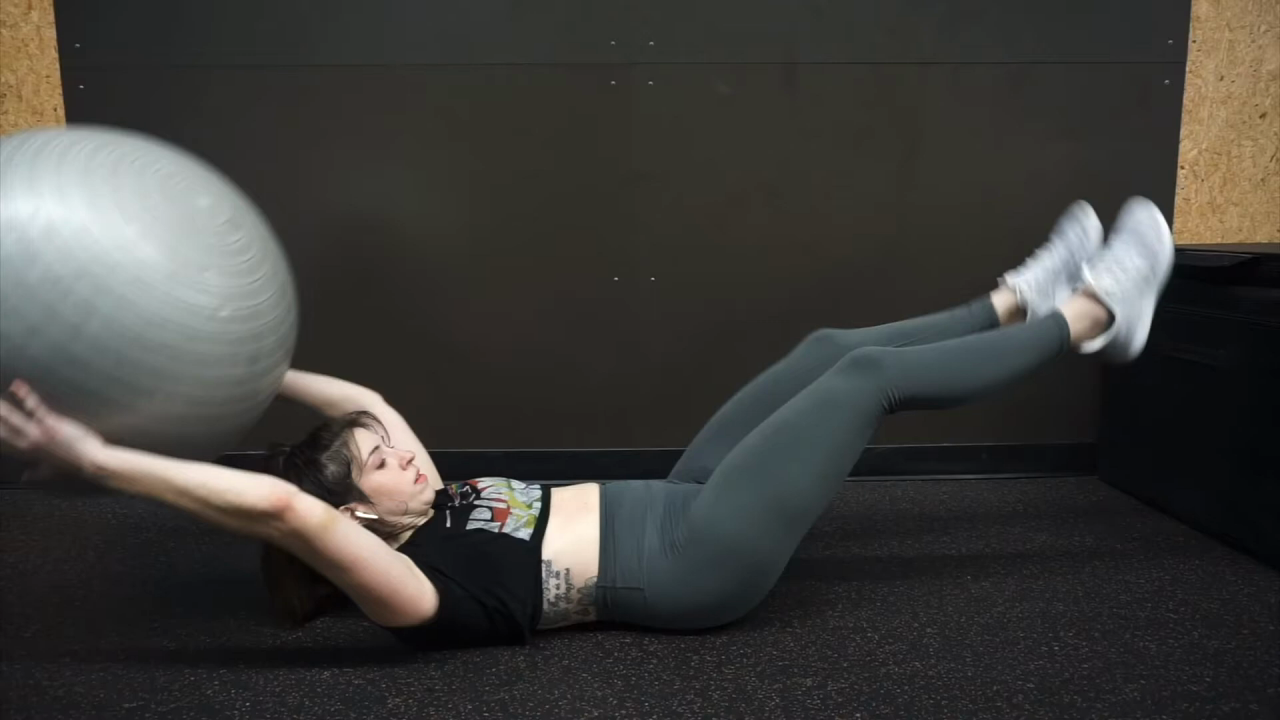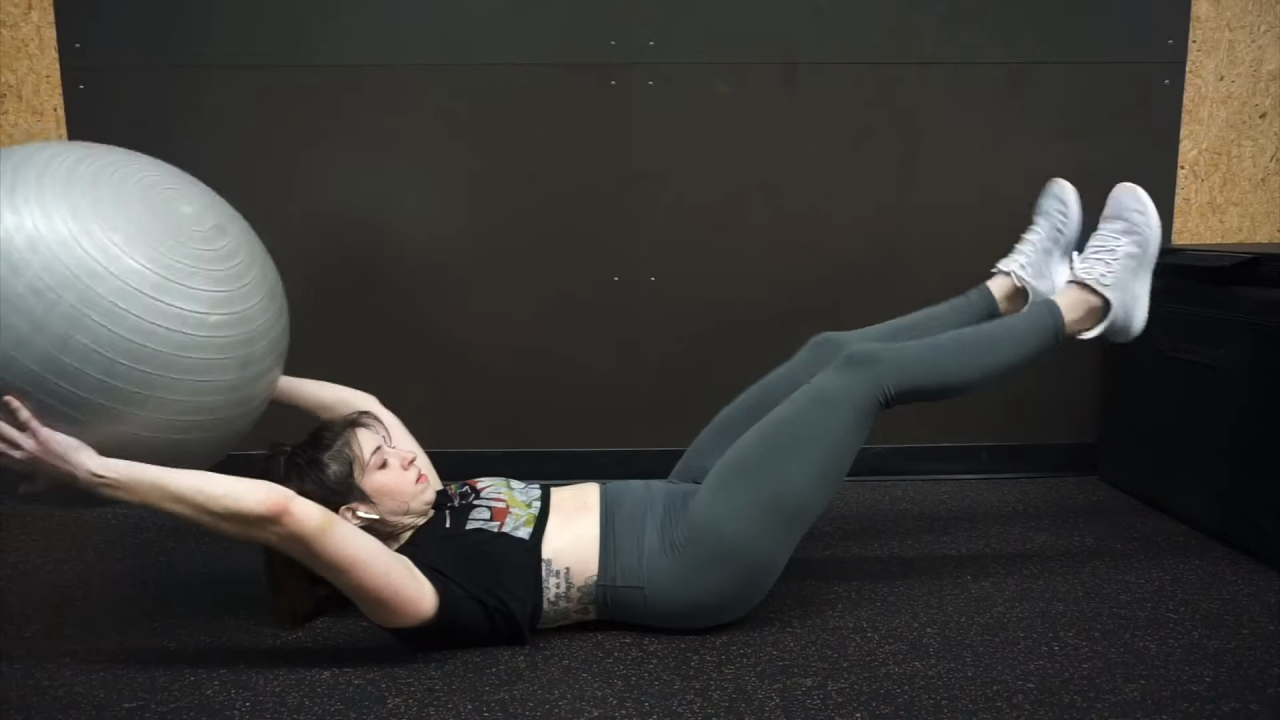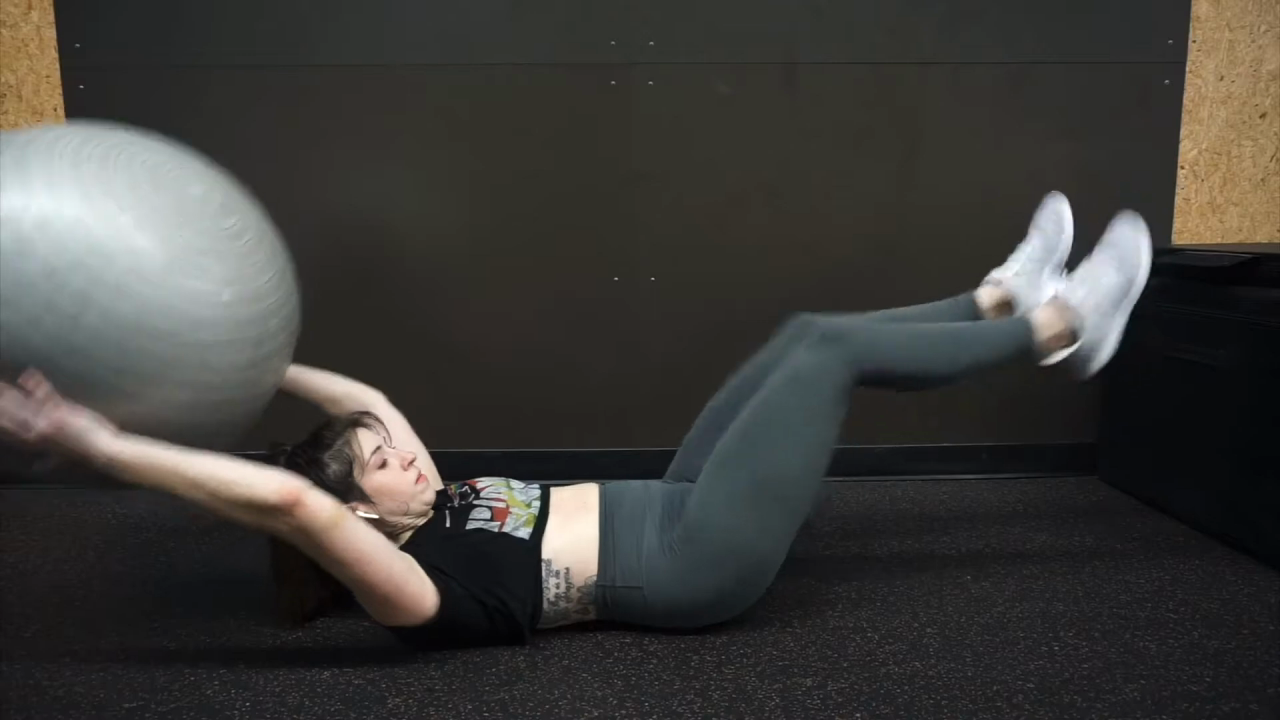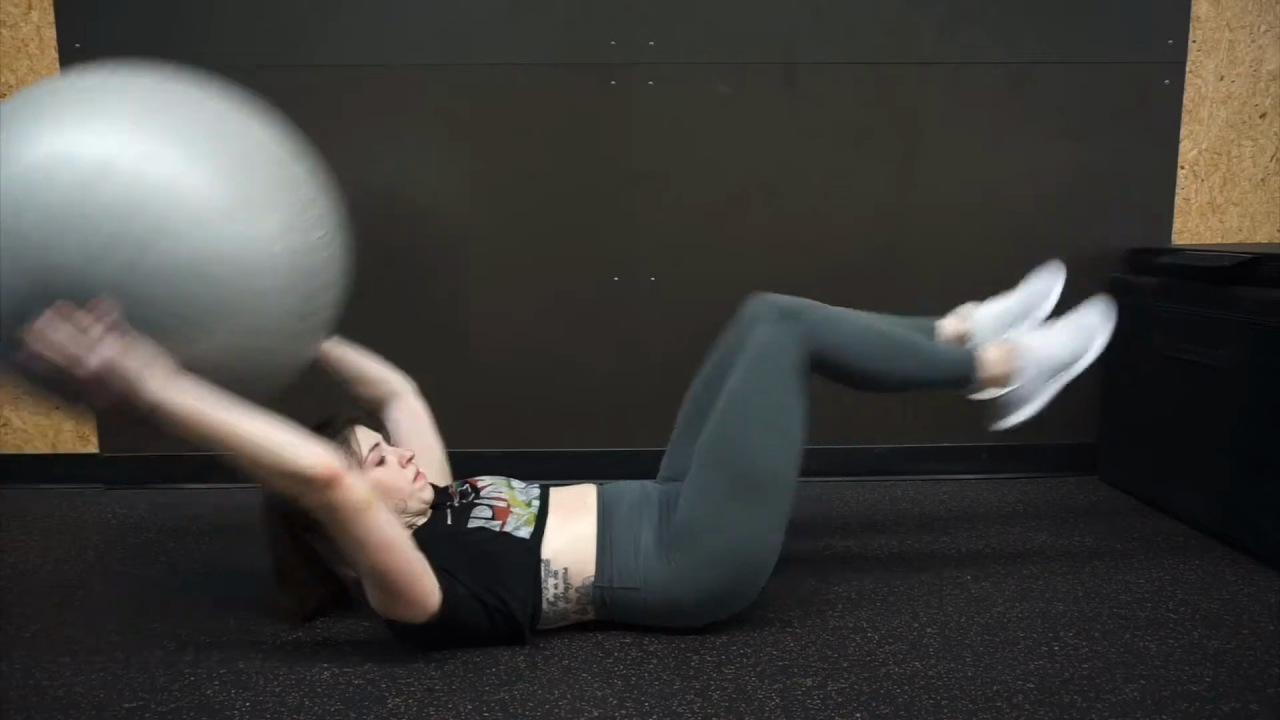
dt=0.1s
person 1, frame 1
left shoulder: (429, 514)
right shoulder: (413, 592)
left elbow: (367, 400)
right elbow: (281, 506)
right wrist: (99, 456)
left hip: (676, 511)
right hip: (699, 561)
left knee: (832, 351)
right knee: (863, 373)
left ankle: (1032, 299)
right ankle: (1097, 317)
person 1, frame 2
left shoulder: (431, 516)
right shoulder: (416, 591)
left elbow: (364, 403)
right elbow: (282, 510)
right wrist: (95, 468)
left hip: (672, 510)
right hip: (699, 561)
left knee: (832, 351)
right knee: (859, 368)
left ankle: (1019, 289)
right ankle: (1083, 306)
person 1, frame 3
left shoulder: (430, 514)
right shoulder: (411, 597)
left elbow: (361, 402)
right elbow: (291, 498)
right wrist: (107, 446)
left hip: (673, 512)
right hip: (700, 561)
left knee: (809, 339)
right knee: (832, 351)
left ankle: (1007, 300)
right ankle: (1064, 327)
person 1, frame 4
left shoulder: (431, 514)
right shoulder: (411, 592)
left elbow: (398, 389)
right elbow: (321, 474)
right wrist: (158, 385)
left hip: (661, 517)
right hip: (695, 563)
left knee: (764, 328)
right knee: (774, 321)
left ankle: (971, 337)
right ankle: (1006, 366)
